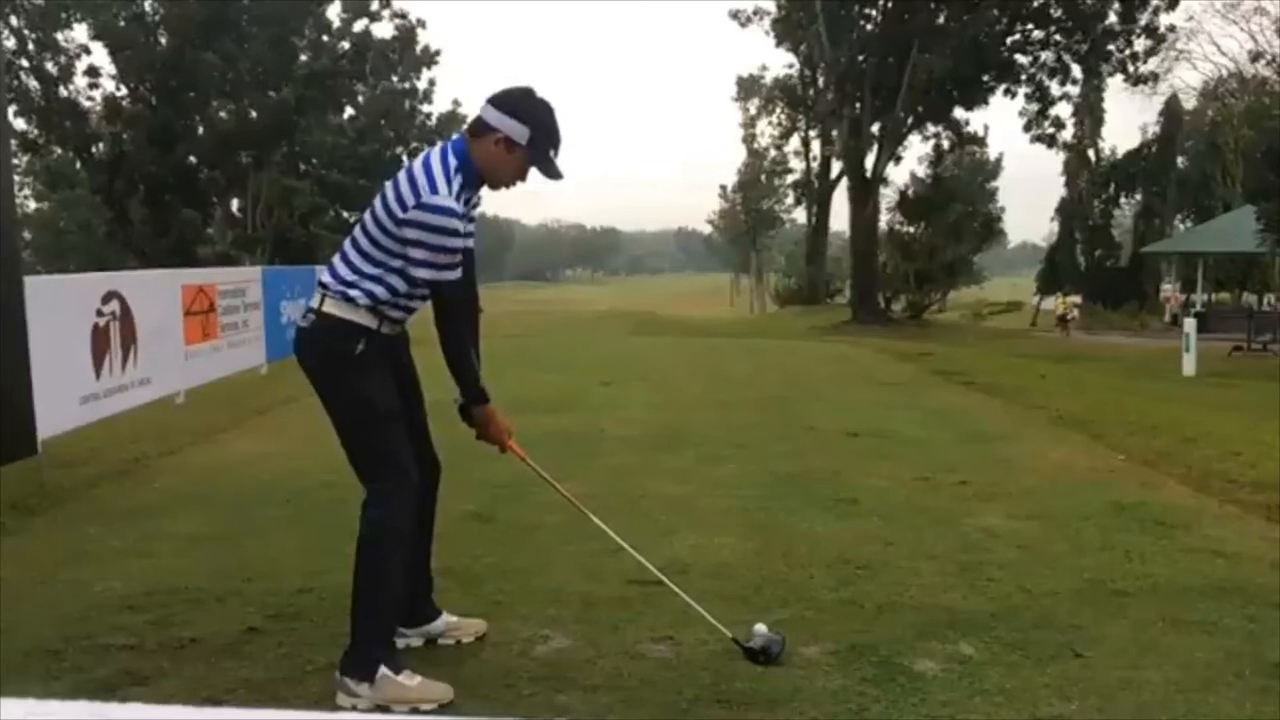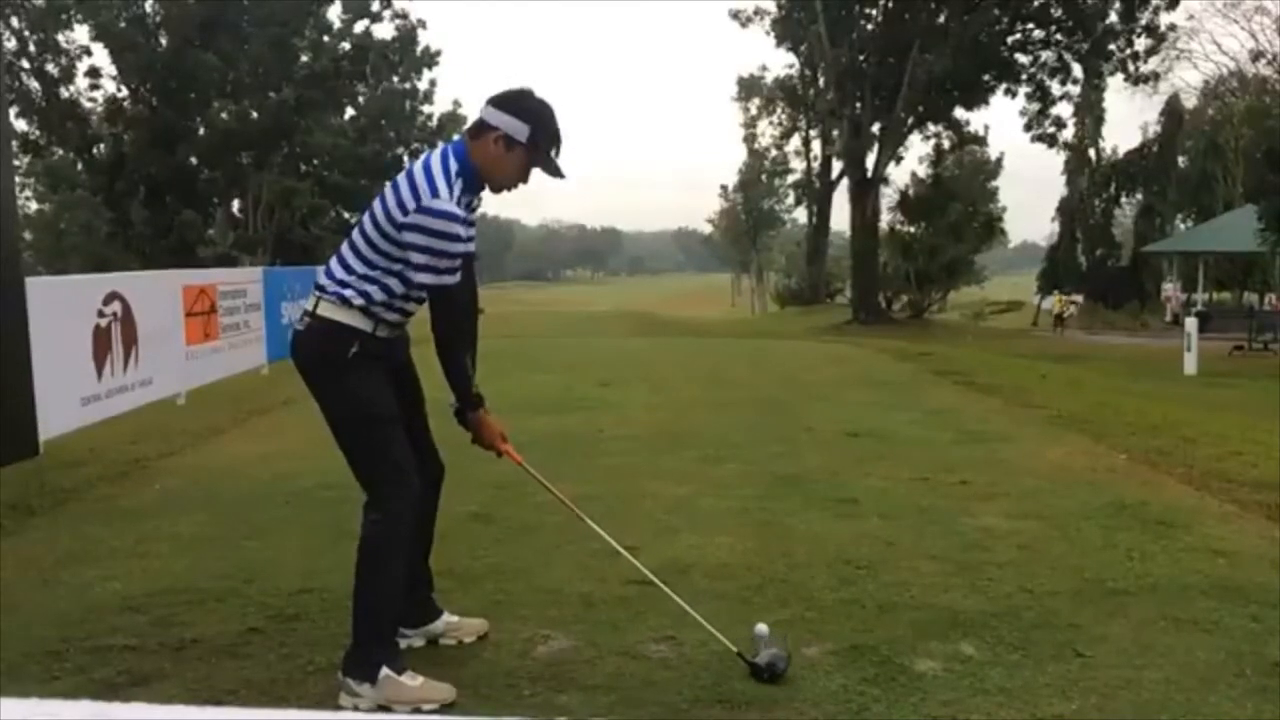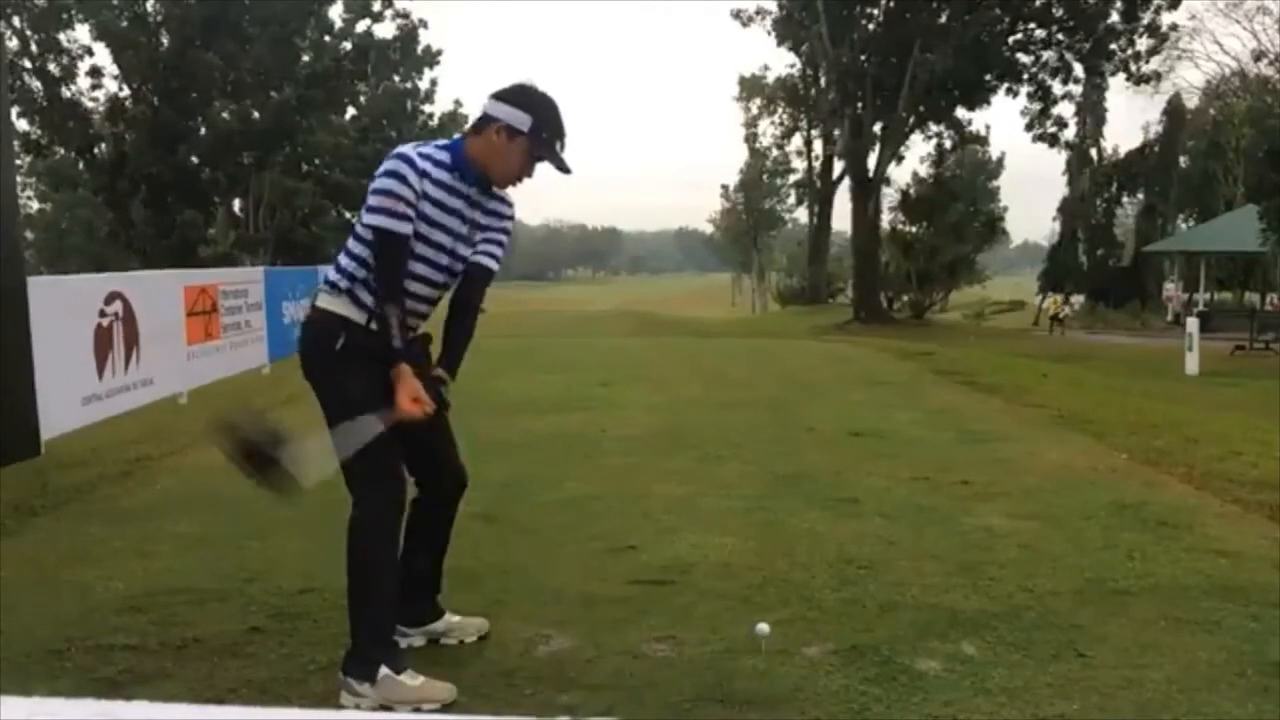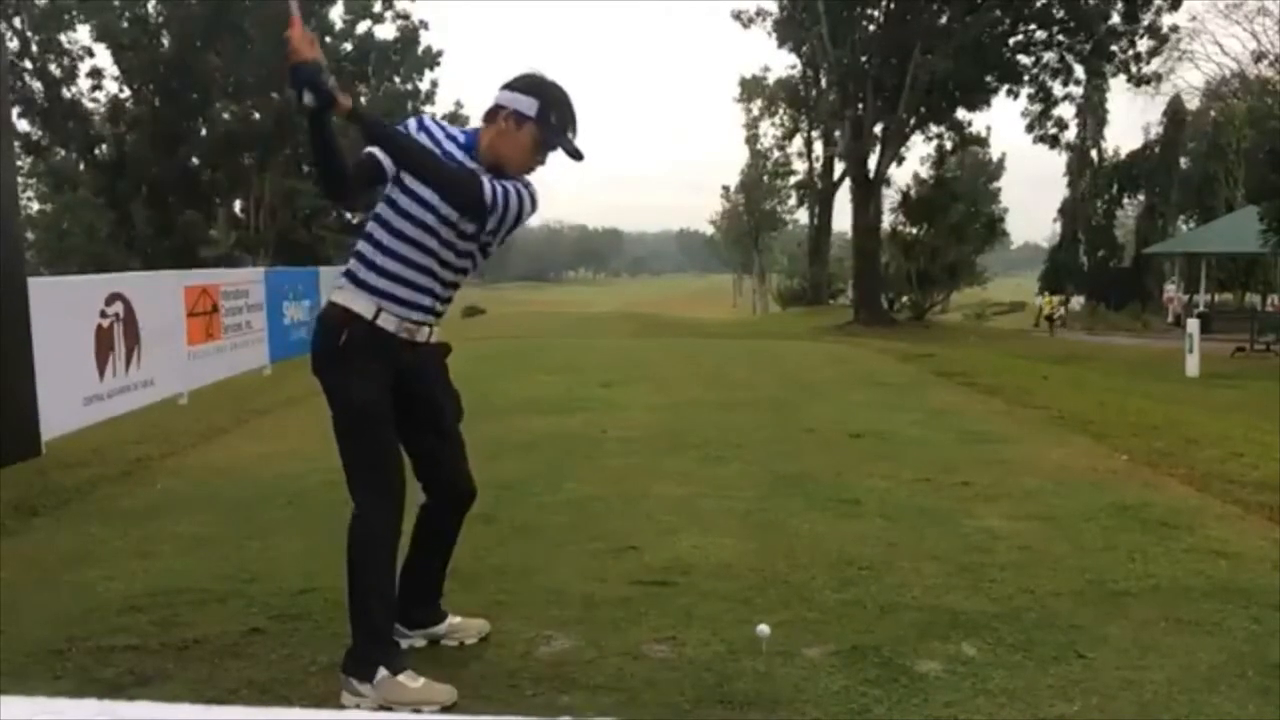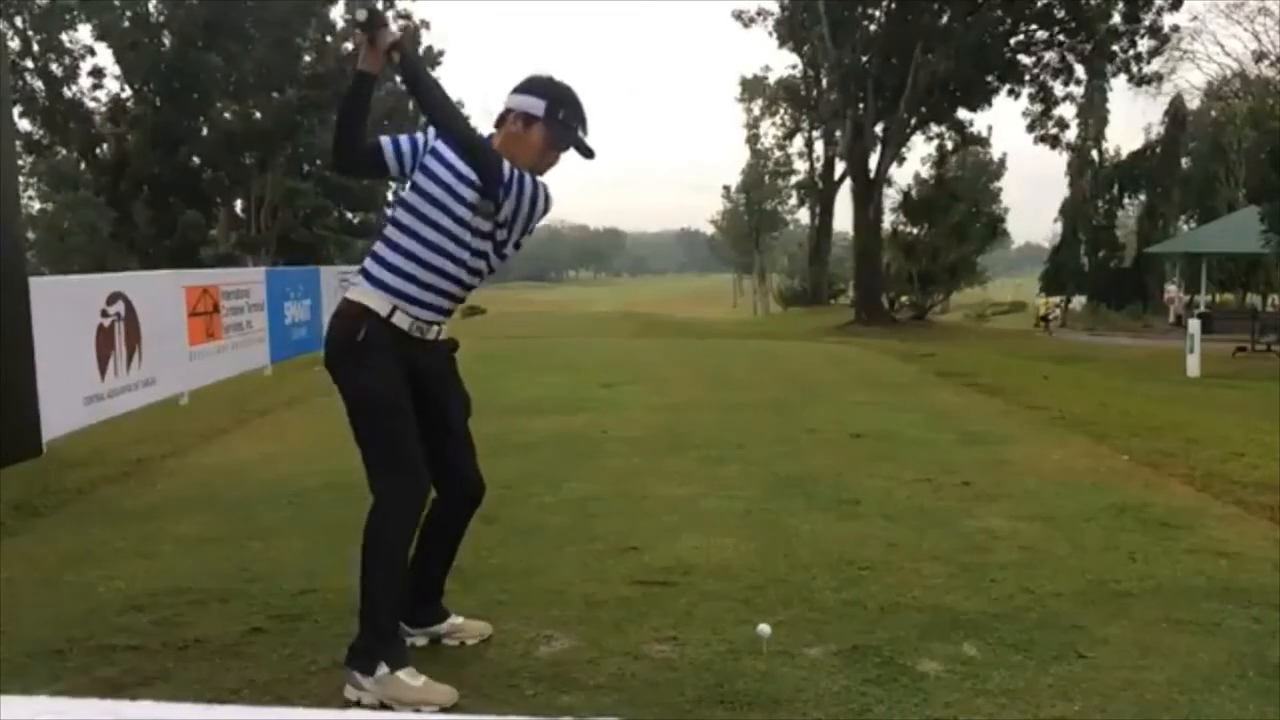
dt=1s
person 1, frame 1
left shoulder: (454, 172)
right shoulder: (438, 199)
left elbow: (464, 296)
right elbow: (448, 310)
left wrist: (474, 391)
right wrist: (477, 401)
left hip: (376, 335)
right hip: (343, 340)
left knee: (422, 471)
right knee: (394, 487)
left ankle: (413, 613)
right ankle: (366, 669)
person 1, frame 2
left shoulder: (457, 177)
right shoulder: (438, 203)
left elbow: (464, 296)
right elbow: (446, 318)
left wrist: (471, 392)
right wrist: (472, 408)
left hip: (377, 339)
right hip: (339, 344)
left knee: (424, 473)
right knee: (395, 491)
left ankle: (414, 612)
right ankle: (368, 670)
person 1, frame 3
left shoulder: (498, 212)
right shoulder: (411, 167)
left elbow: (468, 299)
right elbow: (386, 275)
left wrist: (438, 378)
right wrist: (398, 374)
left hip: (404, 347)
right hip: (345, 338)
left knee: (444, 478)
right knee: (381, 489)
left ankle: (415, 612)
right ankle: (368, 668)
person 1, frame 4
left shoulder: (519, 199)
right shoulder: (425, 132)
left elbow: (442, 182)
right elbow: (340, 187)
left wrist: (353, 111)
right wrist: (319, 107)
left hip: (416, 348)
right hip: (354, 335)
left knee: (452, 488)
right knee: (381, 494)
left ankle: (416, 615)
right ankle: (369, 669)
person 1, frame 5
left shoulder: (532, 197)
right shoulder: (434, 144)
left elbow: (463, 147)
right elbow: (349, 160)
left wrist: (405, 60)
right wrist: (366, 73)
left hip: (425, 345)
right hip: (367, 332)
left knee: (461, 482)
right knee: (402, 485)
left ankle: (419, 613)
right ankle: (374, 662)
